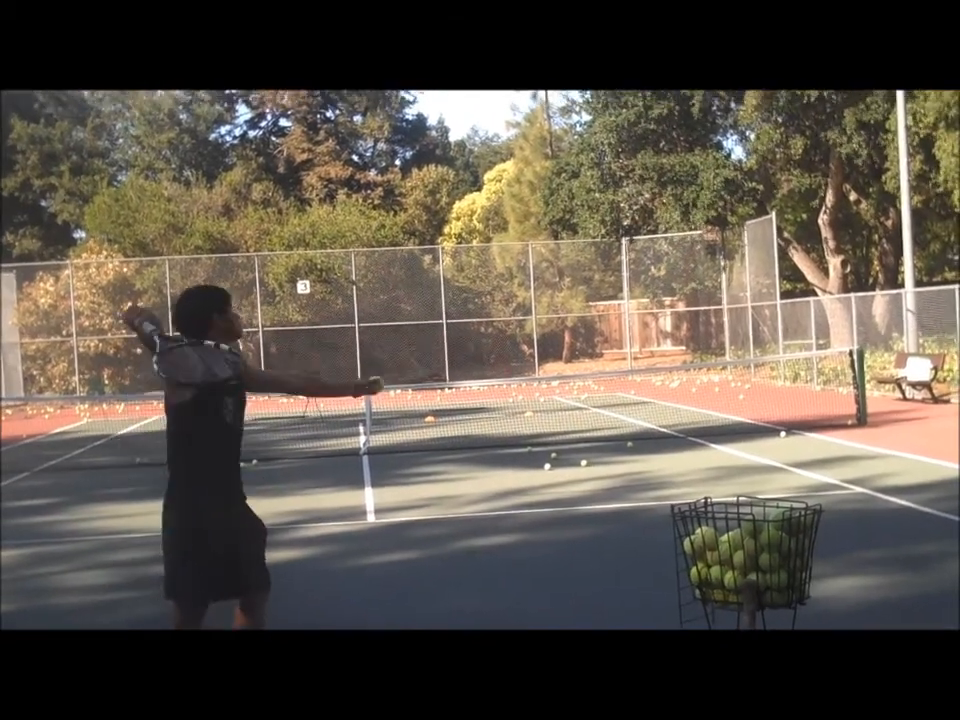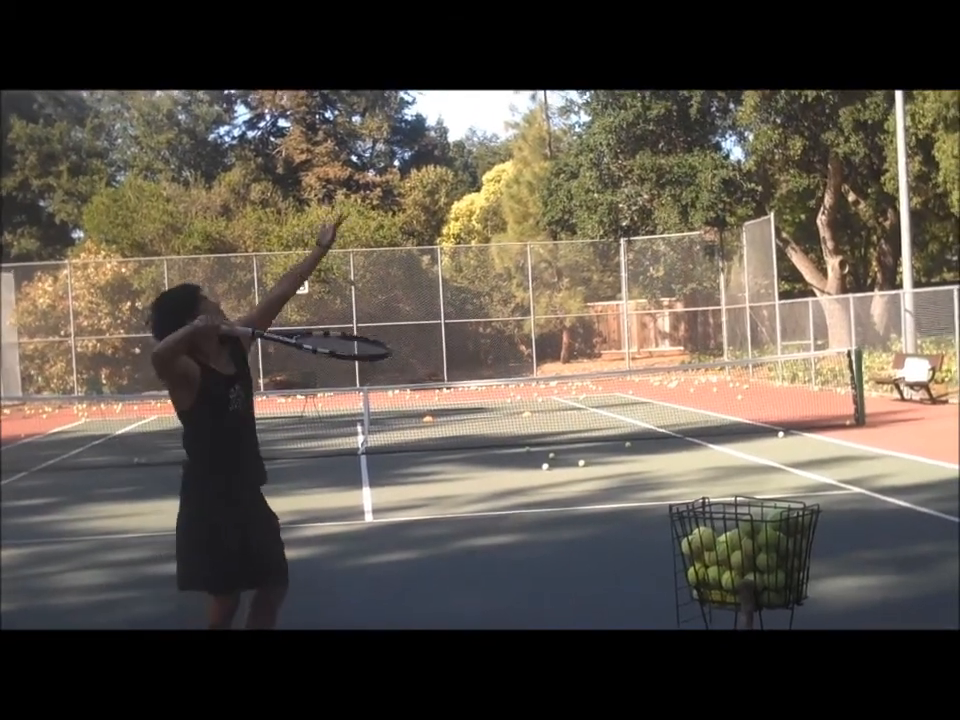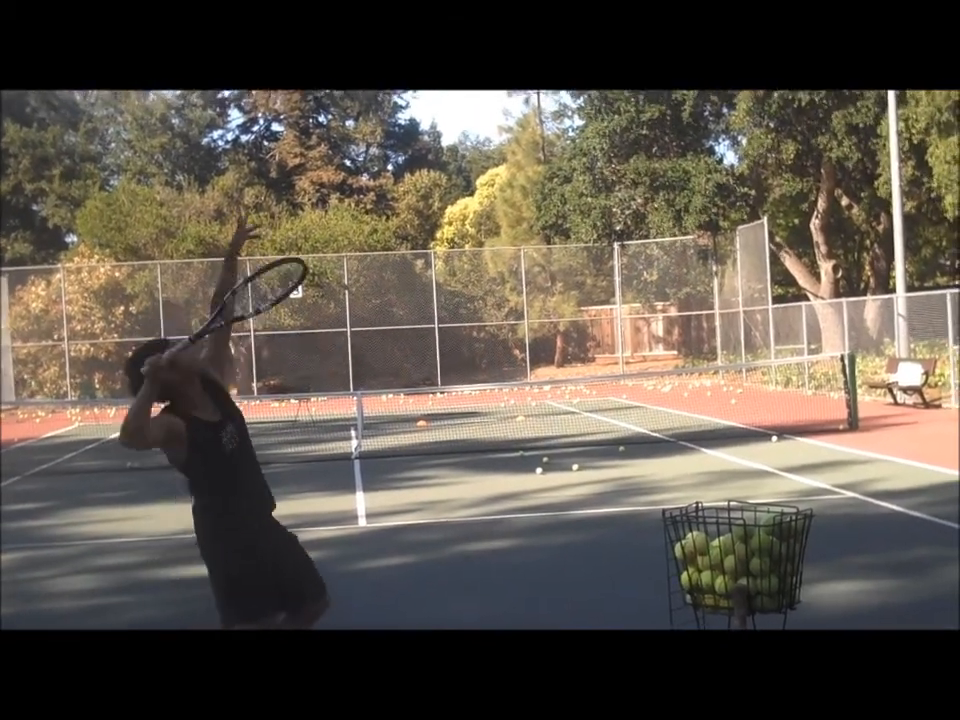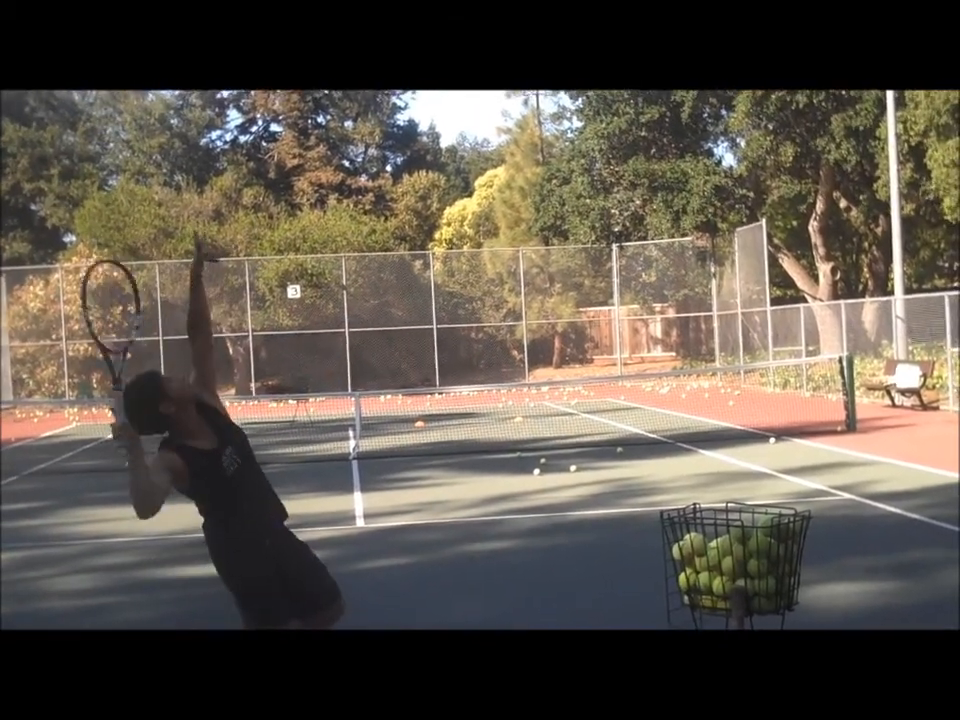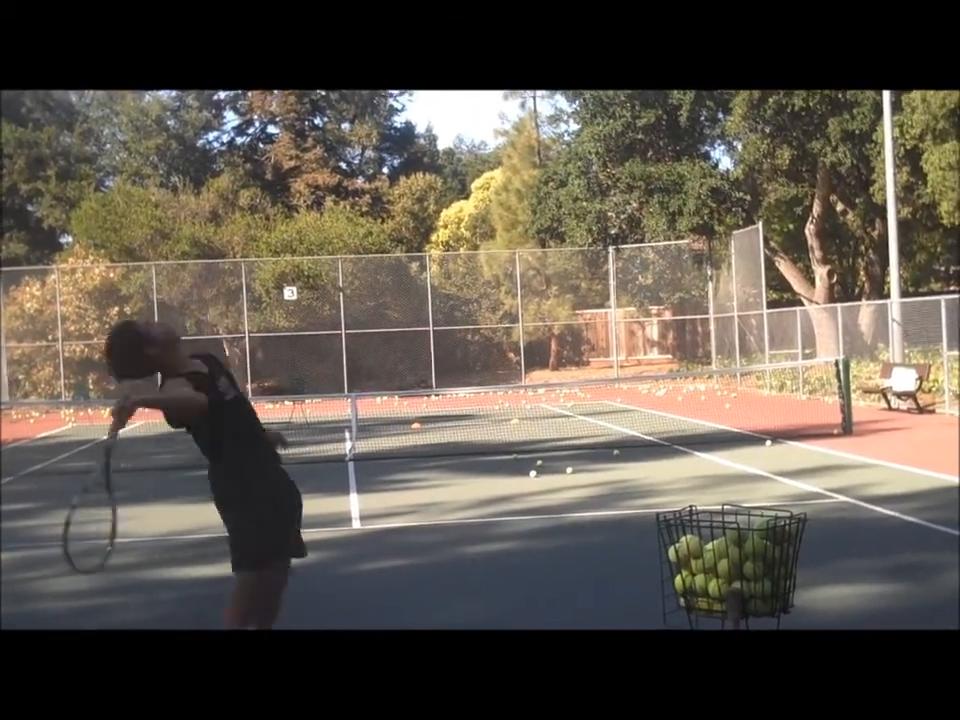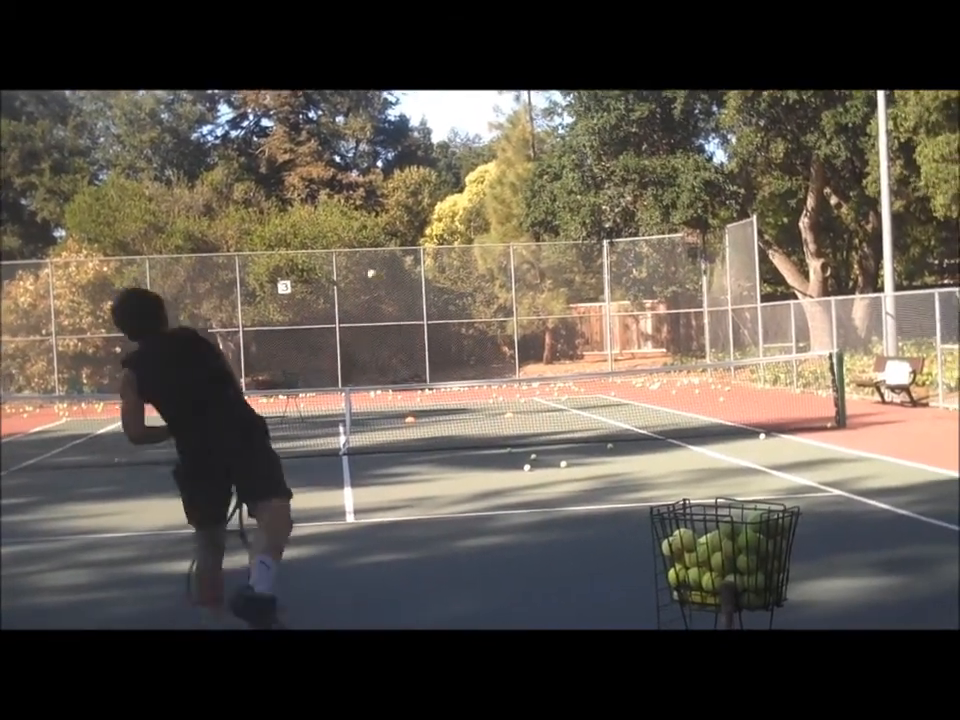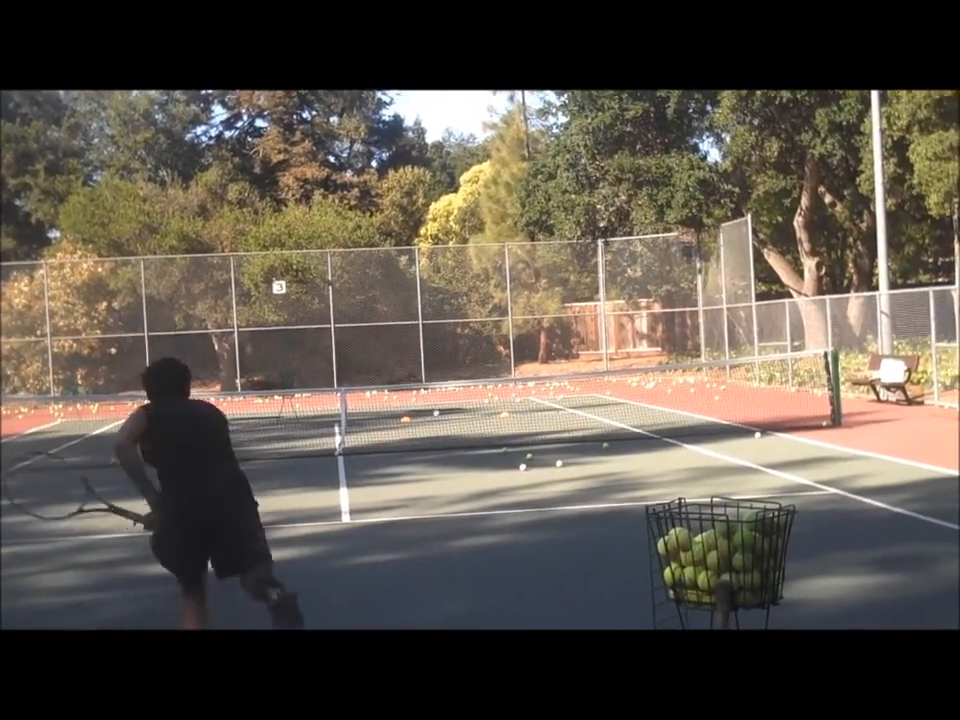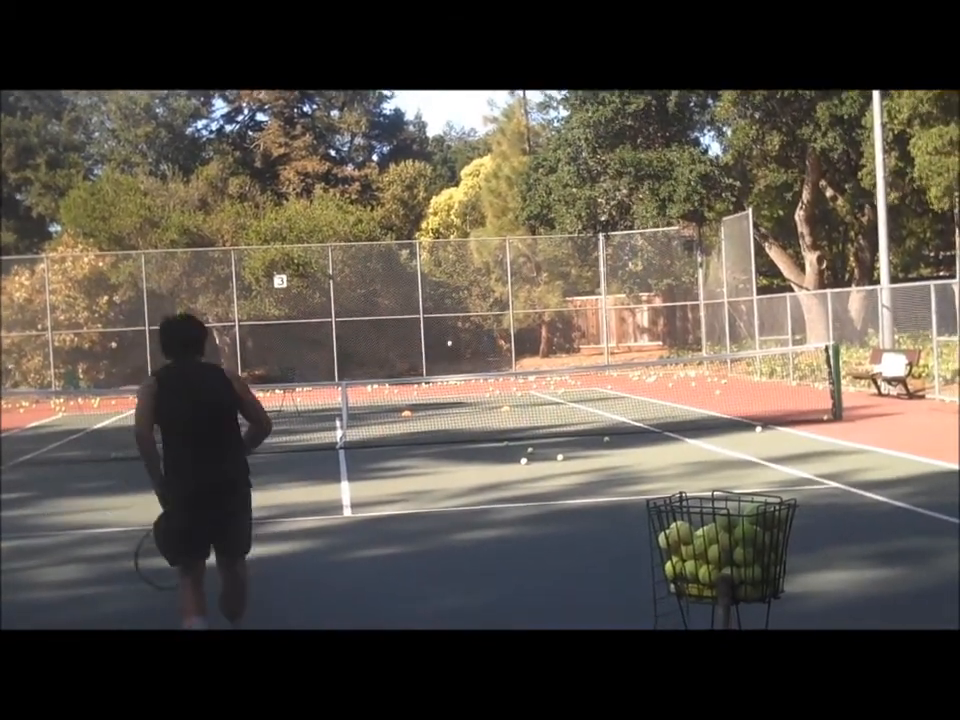
dt=0.3s
person 1, frame 1
left shoulder: (234, 369)
right shoulder: (183, 362)
left elbow: (293, 382)
right elbow: (134, 317)
left wrist: (352, 387)
right wrist: (143, 320)
left hip: (230, 502)
right hip: (191, 507)
left knee: (254, 590)
right knee: (191, 609)
person 1, frame 2
left shoulder: (234, 344)
right shoulder: (186, 373)
left elbow: (277, 295)
right elbow: (160, 356)
left wrist: (319, 251)
right wrist: (195, 329)
left hip: (248, 496)
right hip: (210, 502)
left knee: (272, 586)
right knee: (225, 600)
person 1, frame 3
left shoulder: (212, 380)
right shoulder: (173, 426)
left elbow: (223, 314)
right elbow: (132, 437)
left wrist: (233, 251)
right wrist: (149, 385)
left hip: (261, 524)
right hip: (224, 534)
left knee: (312, 602)
right knee: (255, 620)
person 1, frame 4
left shoulder: (206, 403)
right shoulder: (172, 459)
left elbow: (199, 335)
right elbow: (145, 506)
left wrist: (197, 274)
right wrist: (133, 450)
left hip: (272, 534)
right hip: (238, 548)
left knee: (327, 608)
person 1, frame 5
left shoulder: (200, 361)
right shoulder: (174, 387)
right elbow: (196, 402)
left wrist: (264, 434)
right wrist: (139, 399)
left hip: (262, 479)
right hip: (241, 486)
left knee: (274, 575)
right knee: (252, 586)
person 1, frame 6
left shoulder: (132, 370)
right shoulder: (190, 339)
left elbow: (134, 433)
left hip: (197, 455)
right hip: (242, 435)
left knee: (209, 542)
right knee: (274, 510)
right ankle: (260, 588)
person 1, frame 7
left shoulder: (146, 416)
right shoulder: (212, 412)
left elbow: (122, 446)
left wrist: (153, 497)
left hip: (180, 508)
right hip: (232, 497)
left knee: (192, 593)
right knee: (255, 576)
right ankle: (271, 592)
person 1, frame 8
left shoulder: (155, 384)
right shoulder: (227, 378)
left elbow: (143, 431)
right elbow: (263, 424)
left wrist: (159, 482)
left hip: (184, 487)
right hip: (231, 483)
left knee: (190, 573)
right knee: (232, 565)
left ankle: (195, 626)
right ankle: (233, 626)
